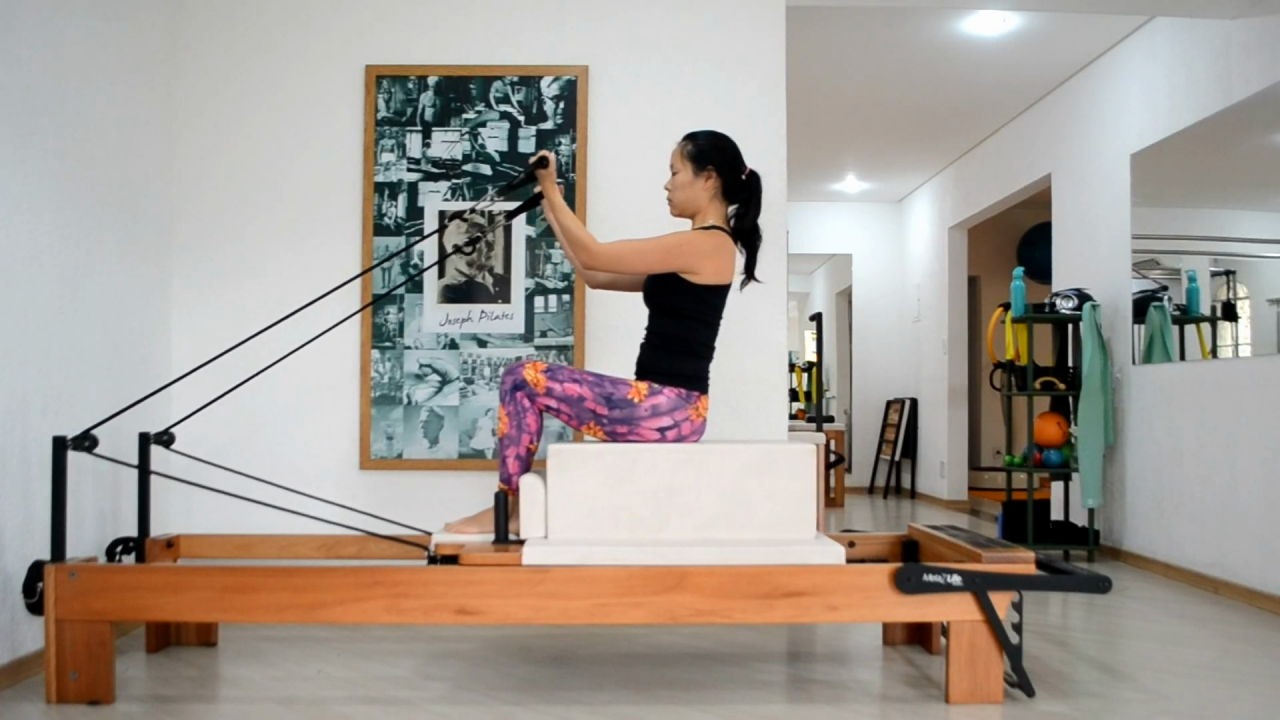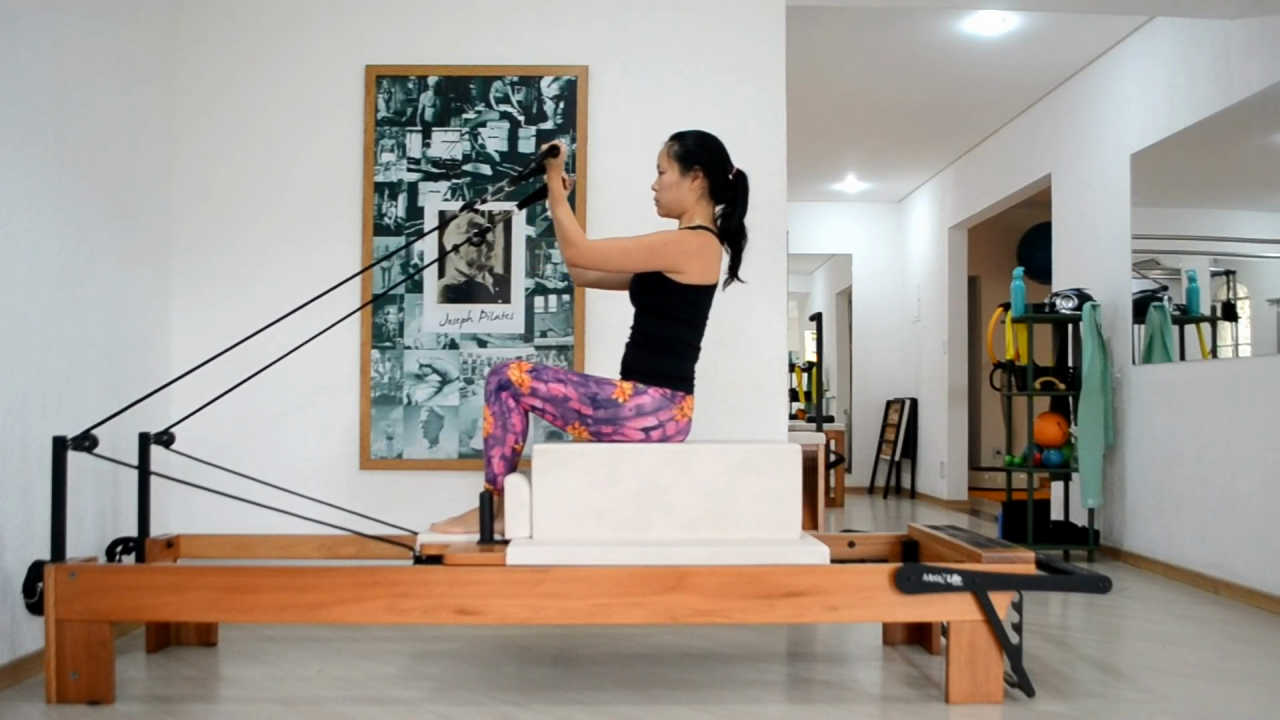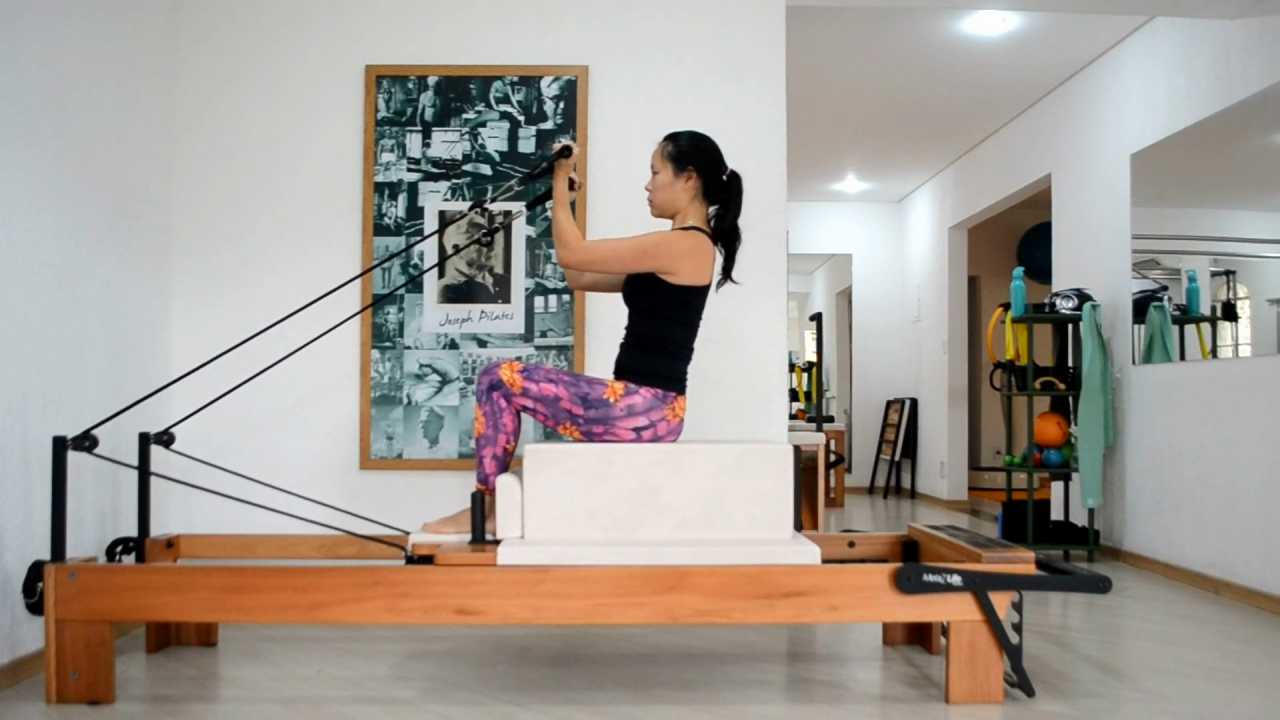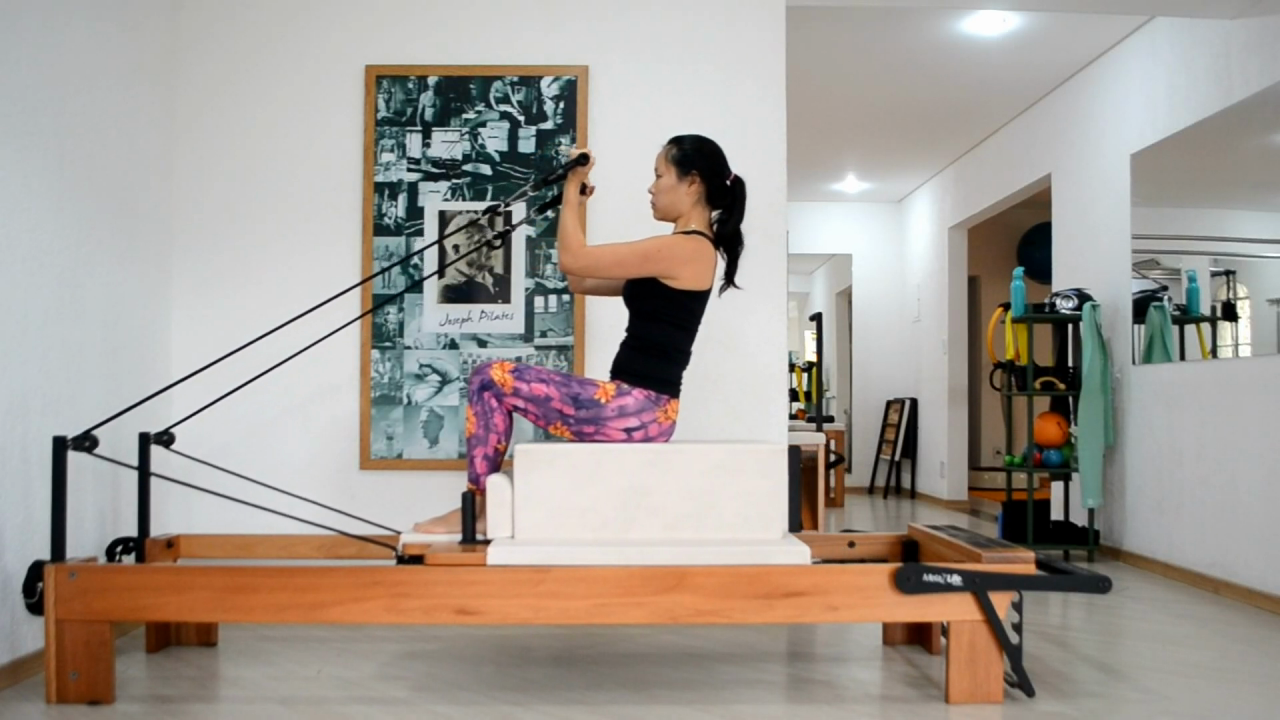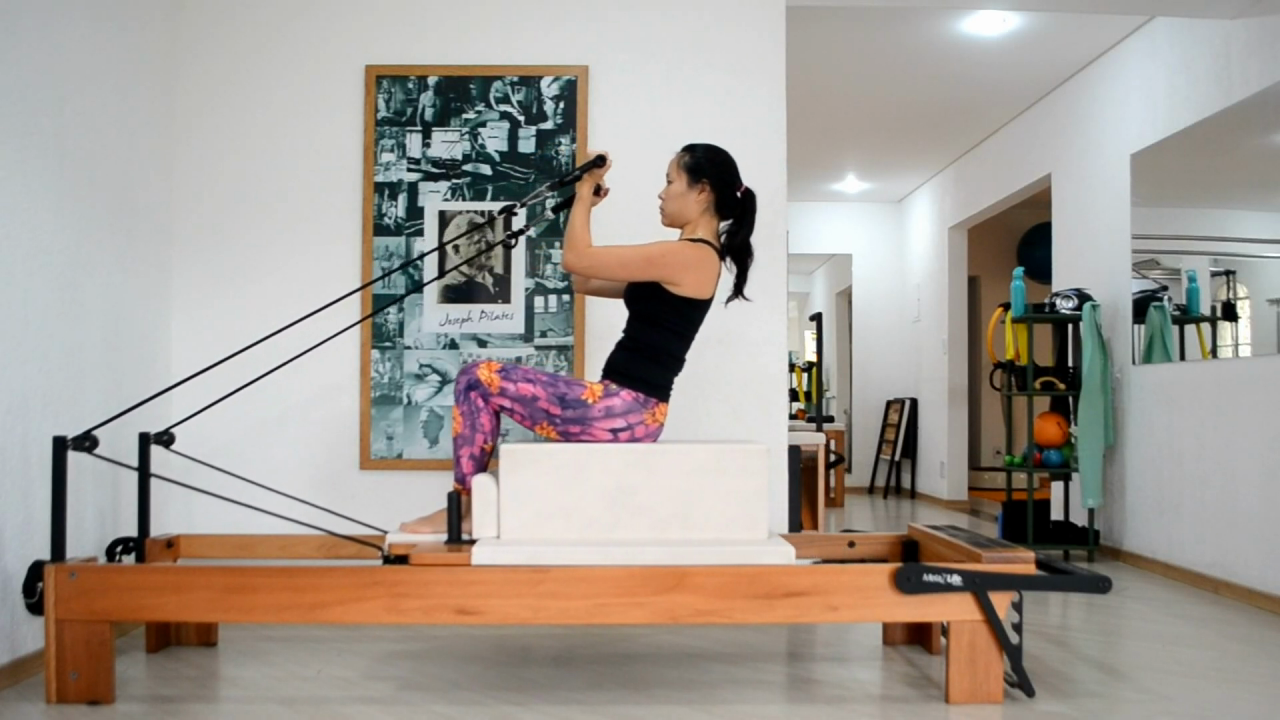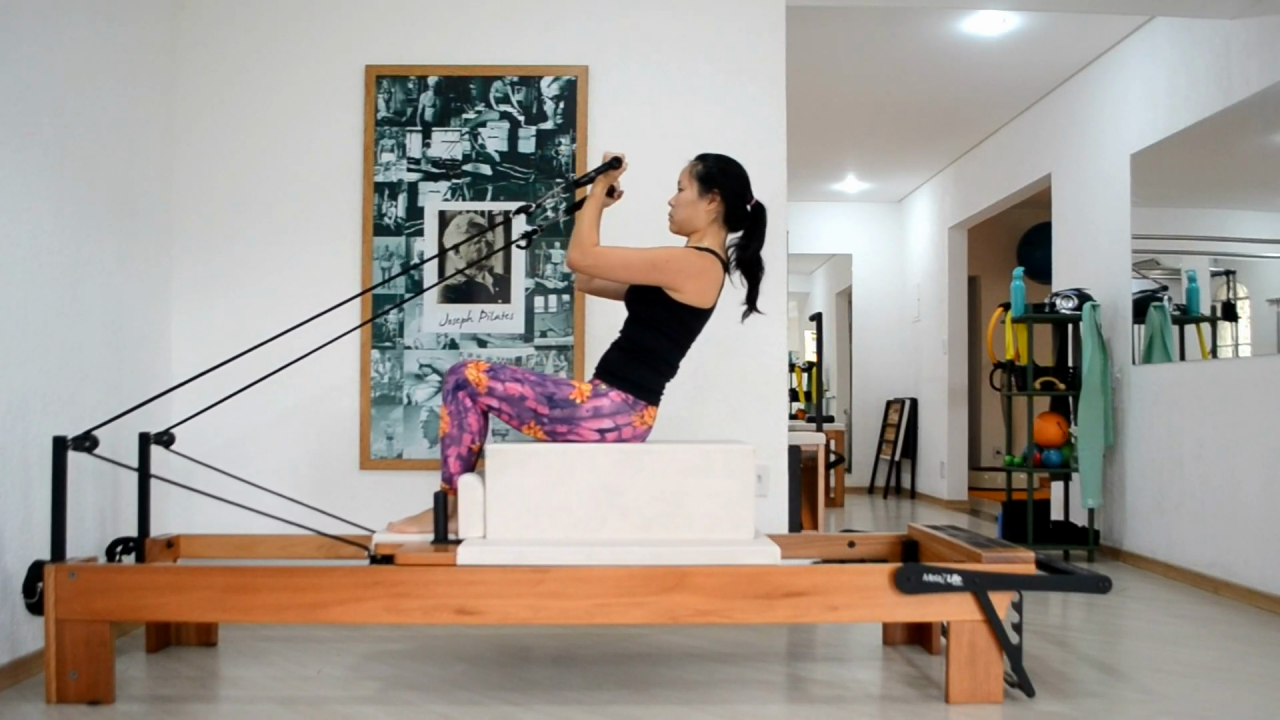
dt=0.5s
person 1, frame 1
left shoulder: (707, 244)
right shoulder: (694, 251)
left elbow: (593, 256)
right elbow: (596, 275)
left wrist: (552, 192)
right wrist: (550, 212)
left hip: (668, 408)
right hip: (664, 405)
left knee: (523, 379)
right knee: (530, 382)
left ankle: (510, 508)
right ankle: (515, 506)
person 1, frame 2
left shoulder: (691, 244)
right shoulder: (684, 249)
left elbow: (579, 253)
right elbow: (584, 273)
left wrist: (554, 183)
right wrist: (557, 198)
left hip: (653, 409)
right hip: (652, 406)
left knee: (507, 379)
right knee: (514, 381)
left ankle: (495, 509)
right ankle: (502, 507)
person 1, frame 3
left shoulder: (683, 244)
right shoulder: (677, 249)
left elbow: (572, 255)
right elbow: (581, 277)
left wrist: (560, 182)
right wrist: (562, 202)
left hip: (643, 407)
right hip: (645, 406)
left knee: (499, 379)
right knee: (508, 384)
left ankle: (486, 509)
right ankle: (494, 505)
person 1, frame 4
left shoulder: (684, 249)
right shoulder: (682, 252)
left elbow: (574, 261)
right elbow: (581, 281)
left wrist: (572, 187)
right wrist: (574, 204)
left hip: (636, 410)
right hip: (638, 408)
left knee: (491, 379)
right knee: (499, 382)
left ankle: (476, 509)
right ankle: (484, 508)
person 1, frame 5
left shoulder: (688, 256)
right shoulder: (689, 258)
left elbow: (576, 259)
right elbow: (586, 281)
left wrist: (585, 189)
right wrist: (585, 203)
left hip: (624, 410)
right hip: (627, 408)
left knee: (477, 379)
right knee: (486, 383)
left ankle: (464, 508)
right ankle: (470, 505)
person 1, frame 6
left shoulder: (693, 264)
right shoulder: (690, 268)
left elbow: (580, 258)
right elbow: (588, 280)
left wrist: (599, 188)
right wrist: (597, 205)
left hip: (613, 412)
right hip: (617, 408)
left knee: (467, 379)
right knee: (477, 381)
left ankle: (451, 508)
right ankle: (459, 506)
